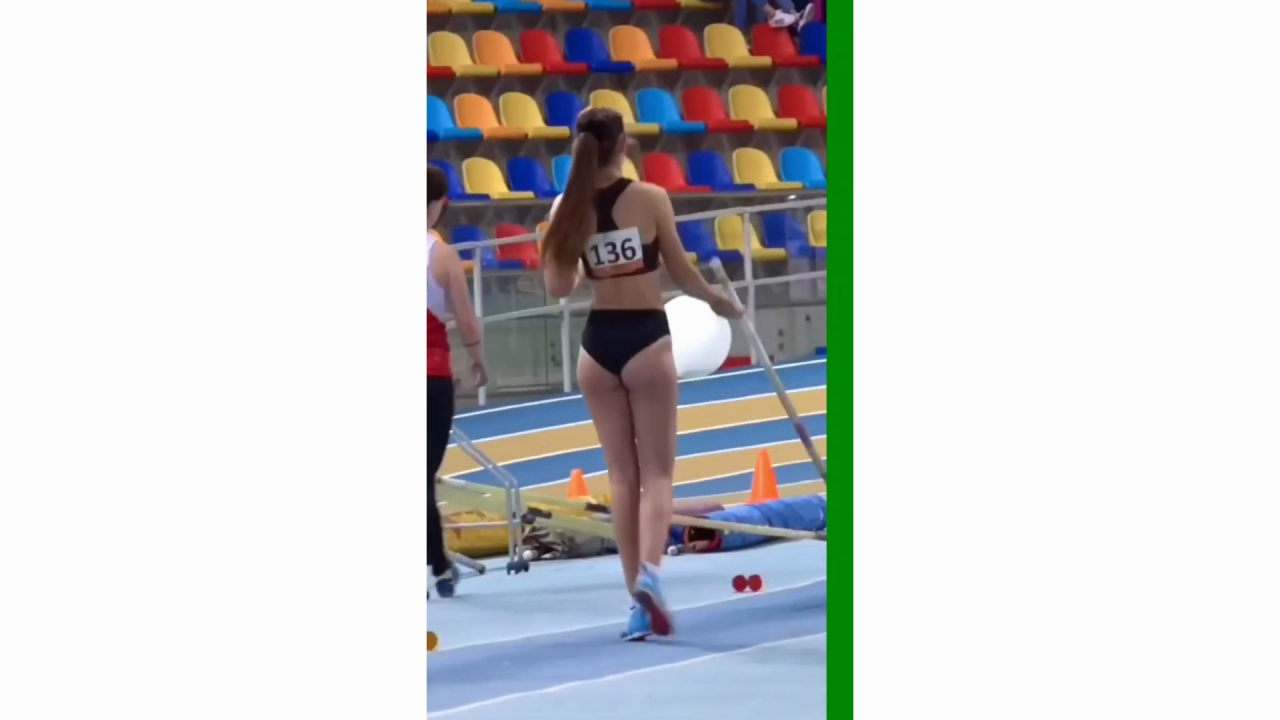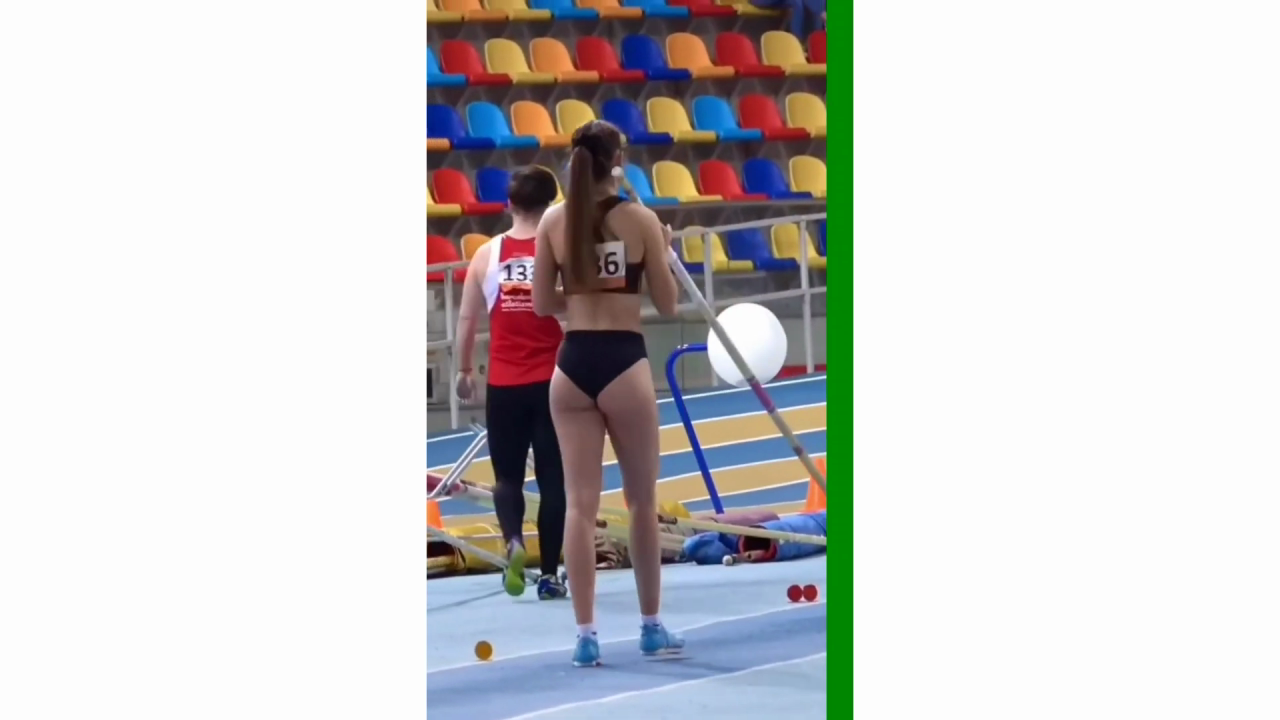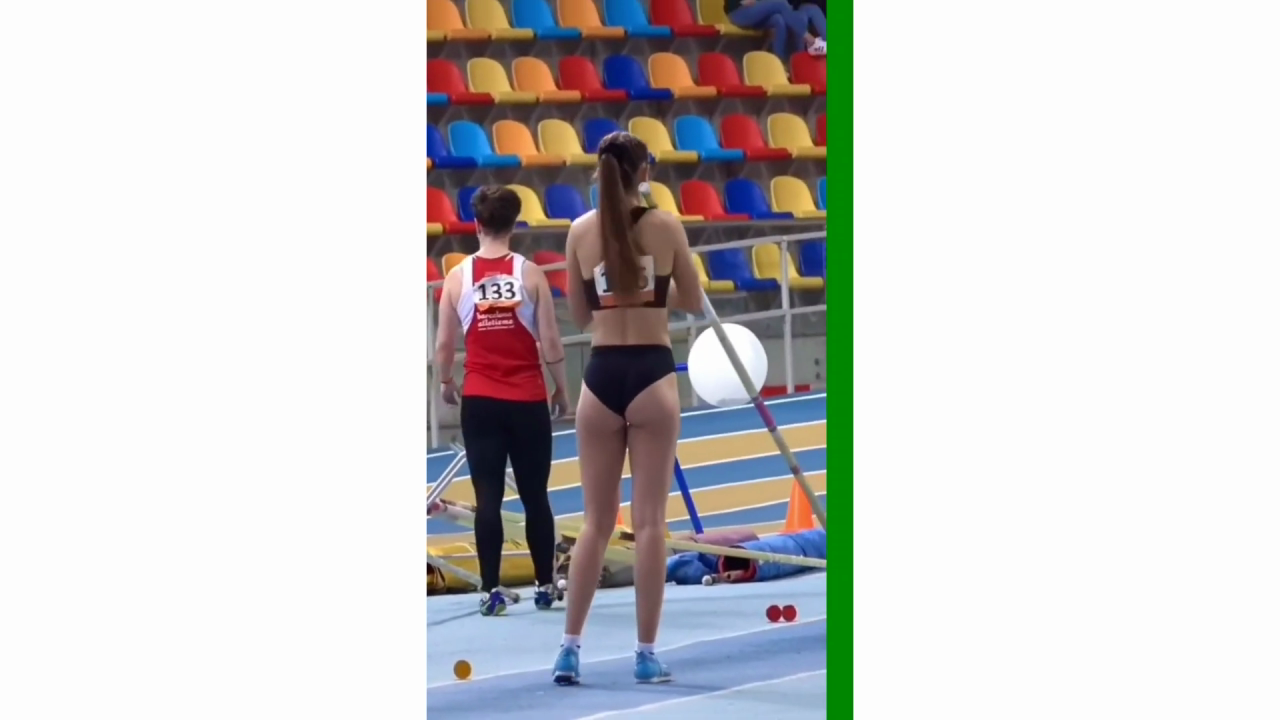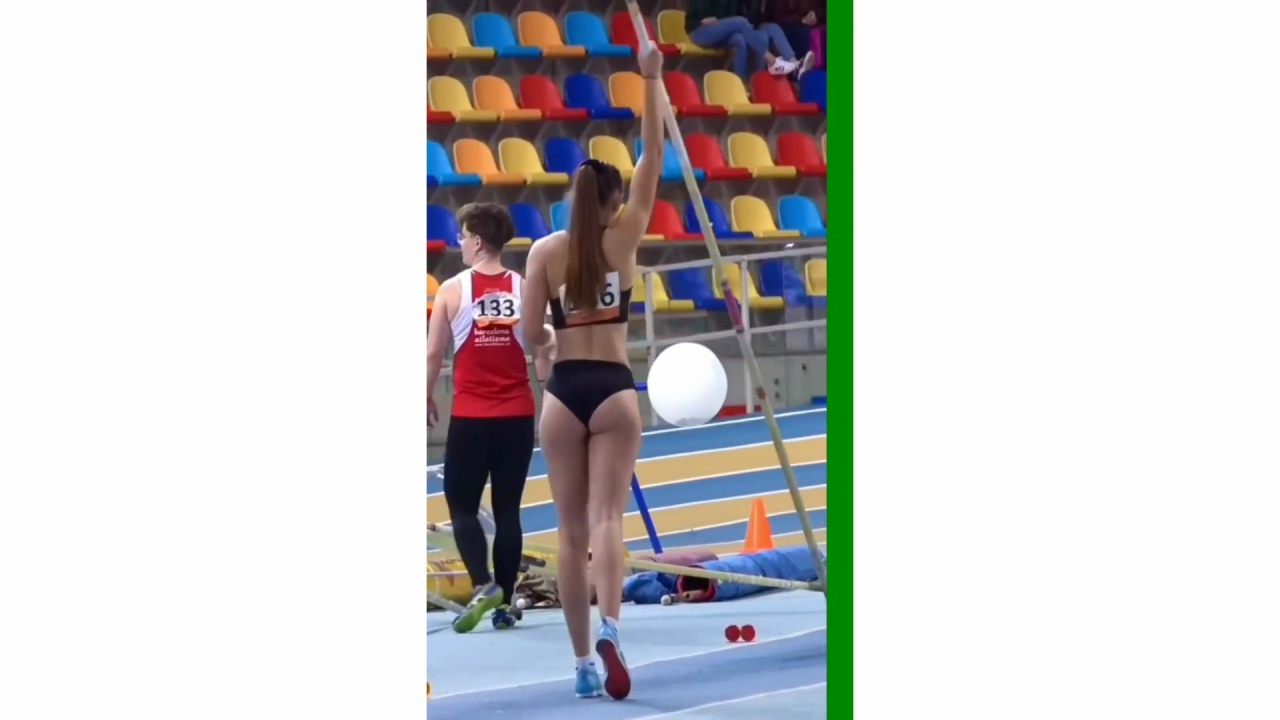
dt=1s
person 1, frame 1
left shoulder: (568, 206)
right shoulder: (652, 199)
left elbow: (558, 288)
right elbow: (683, 275)
right wrist: (720, 301)
left hip: (598, 342)
right hip: (646, 340)
left knee: (623, 478)
right knee: (654, 473)
left ankle: (639, 601)
right ankle: (649, 577)
person 1, frame 2
left shoulder: (554, 219)
right shoulder: (641, 218)
left elbow: (543, 305)
right elbow: (667, 304)
left hip: (573, 365)
right hip: (624, 363)
left knee: (581, 503)
right knee: (642, 500)
left ankle: (586, 635)
right ankle: (651, 622)
person 1, frame 3
left shoulder: (580, 231)
right shoulder: (666, 226)
left elbow: (578, 315)
right elbow: (693, 303)
left hip: (600, 377)
right hip: (652, 376)
left knee: (597, 520)
right knee: (649, 520)
left ankle: (570, 644)
right ankle: (646, 653)
person 1, frame 4
left shoulder: (544, 250)
right shoulder: (624, 237)
left elbow: (530, 334)
right elbow: (652, 156)
right wrist: (650, 80)
left hip: (564, 395)
right hip: (615, 392)
left knee: (570, 532)
right knee: (606, 520)
left ankle: (582, 662)
right ankle: (609, 627)
person 2, frame 1
right shoulder: (440, 253)
right elbow: (465, 320)
right wrist: (479, 359)
right hip: (430, 379)
left knee: (423, 473)
right knee: (422, 475)
left ankle: (442, 569)
person 2, frame 2
left shoulder: (486, 254)
left elbow: (467, 319)
left wrist: (463, 369)
left hip: (504, 384)
right hip: (552, 383)
left knee: (508, 479)
right knee: (551, 480)
left ankle: (513, 542)
right ankle: (549, 575)
person 2, frame 3
left shoulder: (458, 277)
right shoulder: (531, 274)
left elbow: (445, 343)
right elbow: (550, 341)
left wrist: (445, 382)
right wrist: (561, 389)
left hip: (479, 400)
right hip: (528, 400)
left knee: (487, 497)
right knee: (535, 496)
left ankle: (491, 588)
right ankle: (545, 585)
person 2, frame 4
left shoulder: (452, 290)
right shoulder: (525, 290)
left elbow: (434, 353)
left wrist: (427, 399)
left hip: (470, 417)
right hip: (517, 416)
left knee: (462, 509)
right knee: (507, 511)
left ankle: (484, 588)
right ankle: (504, 604)
